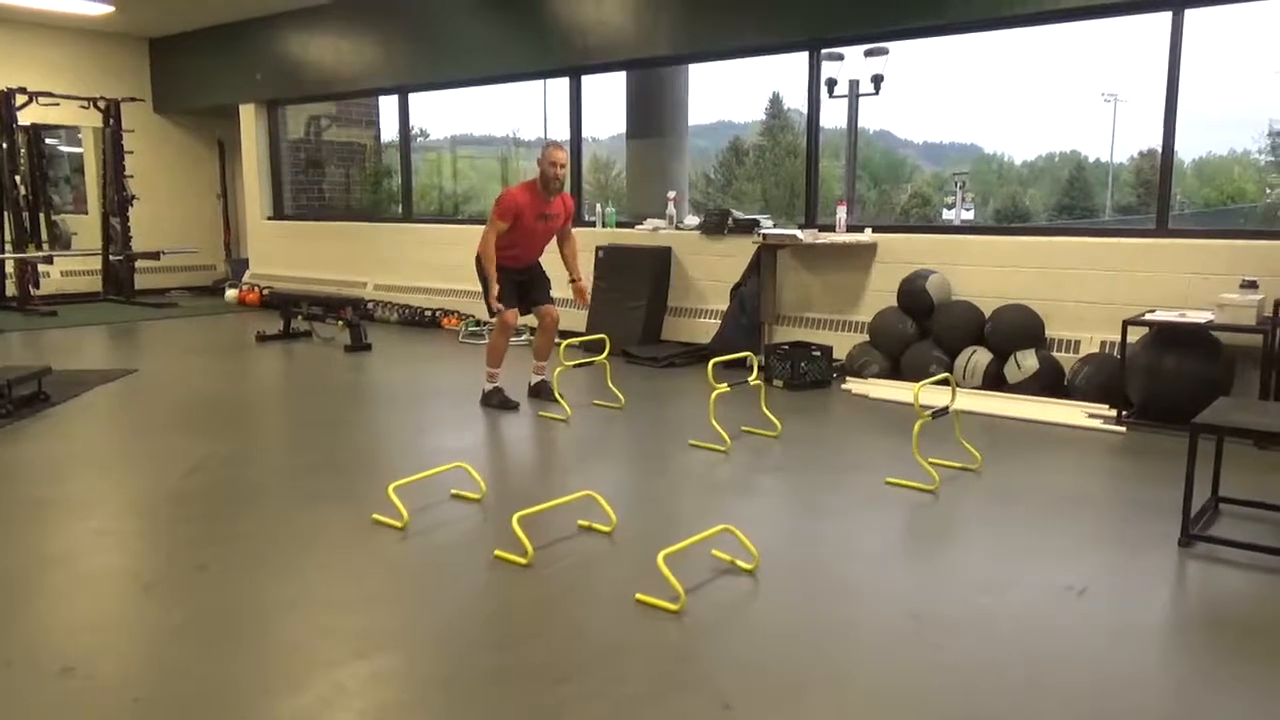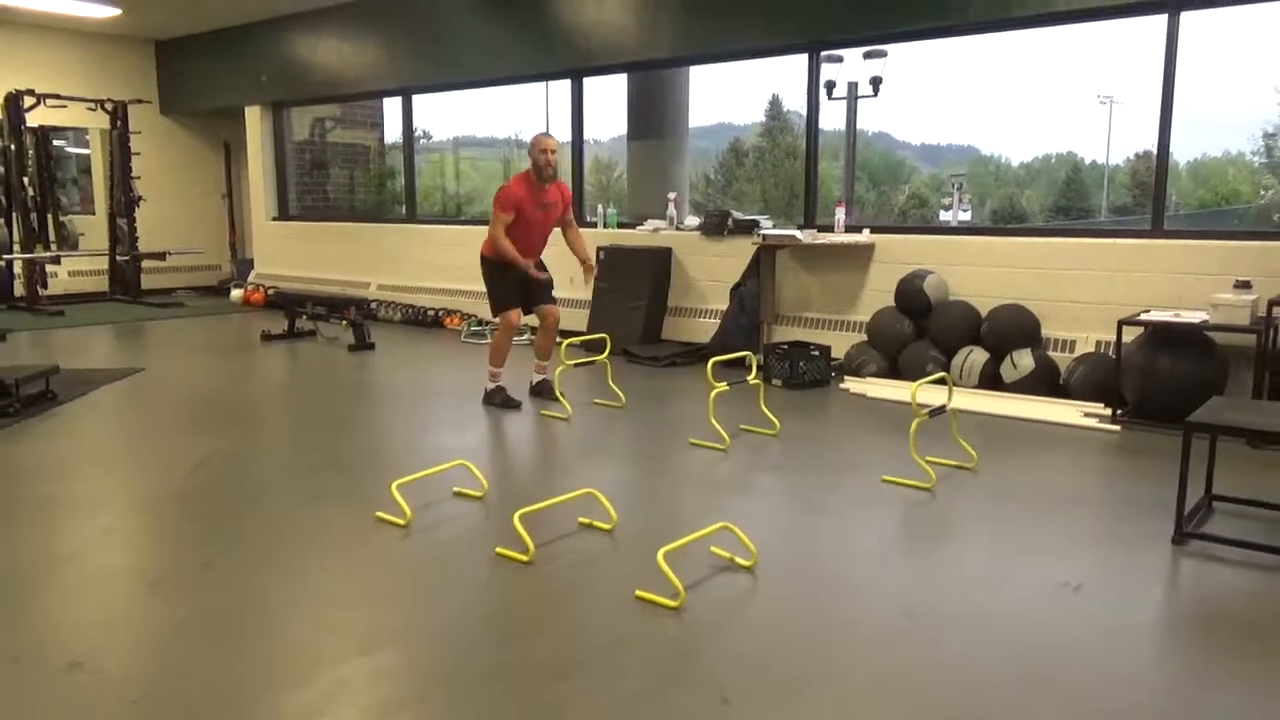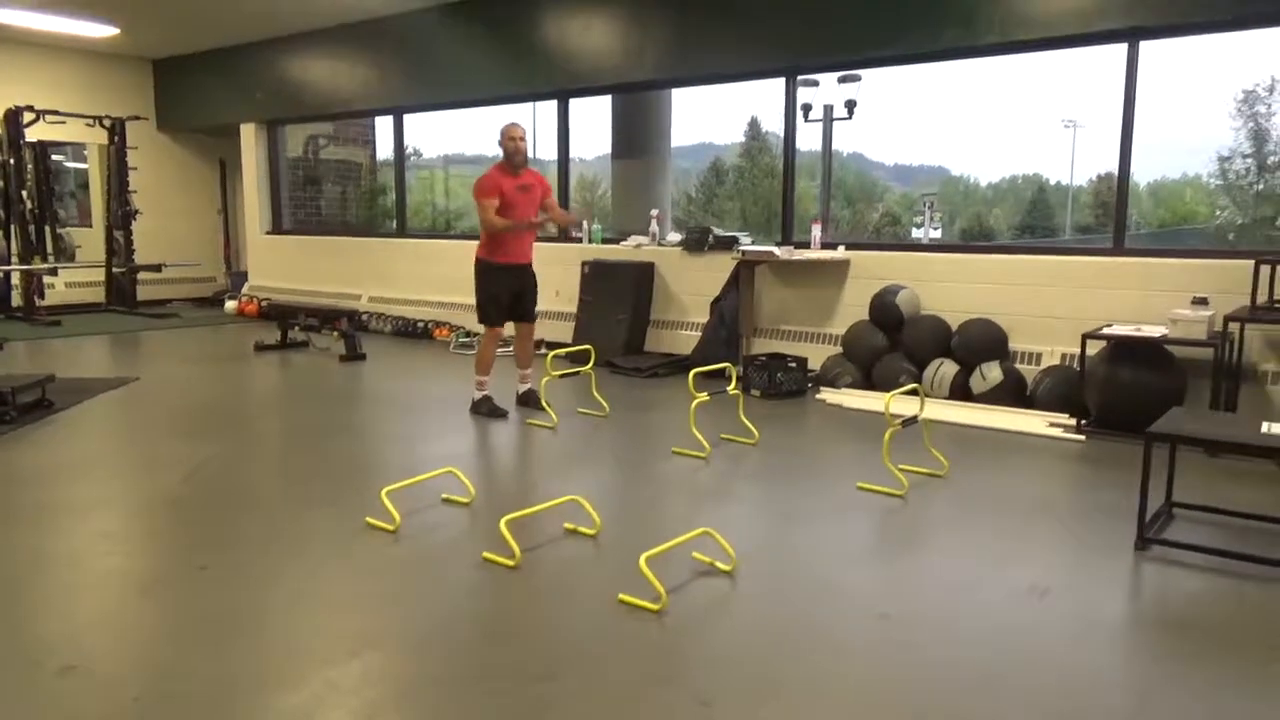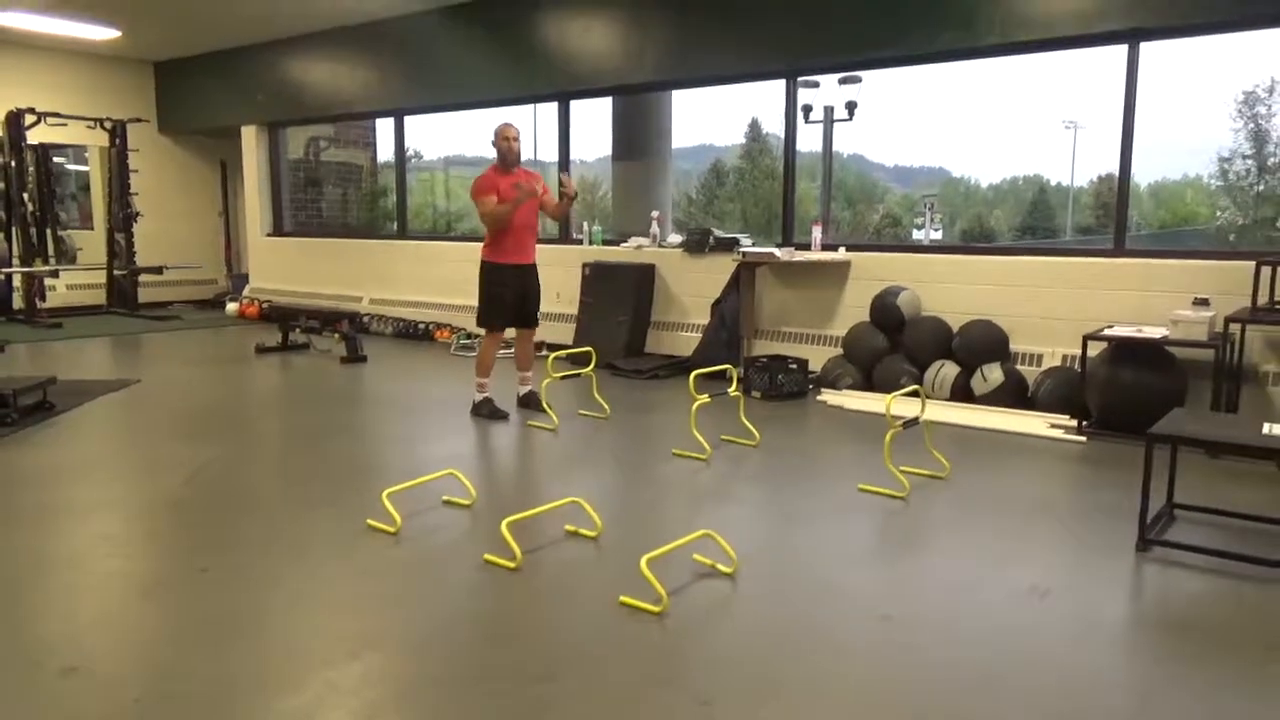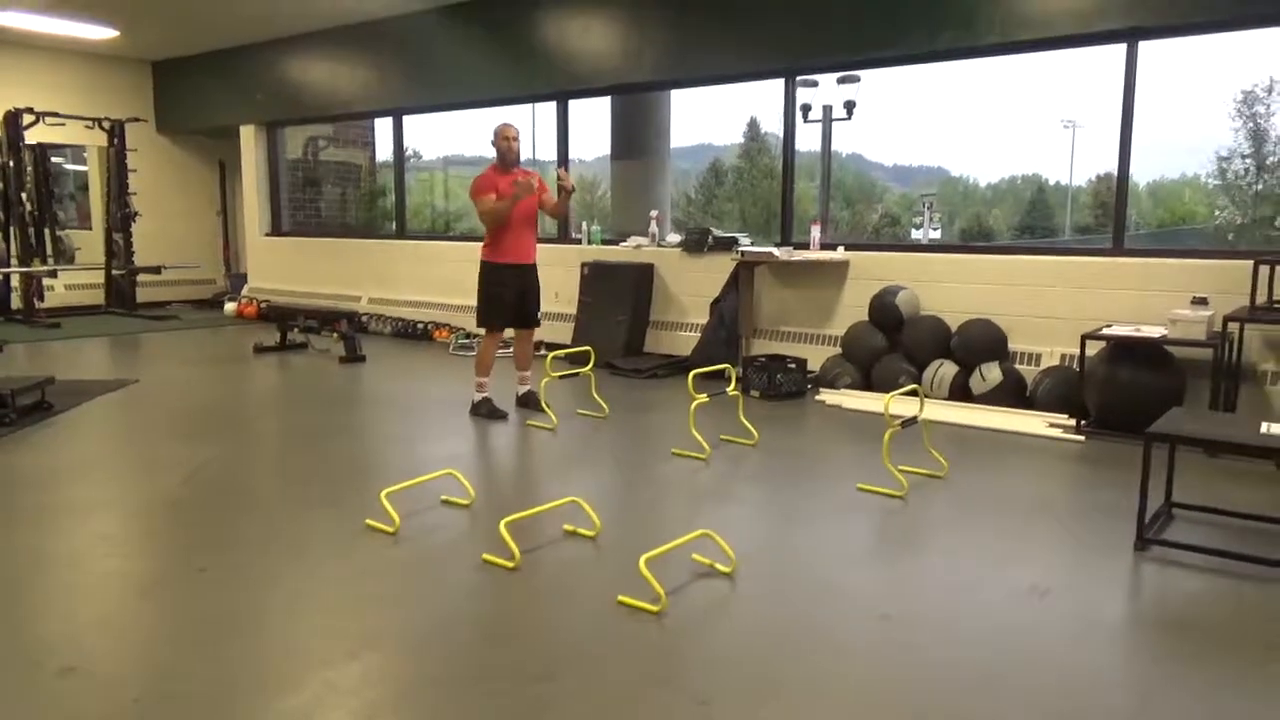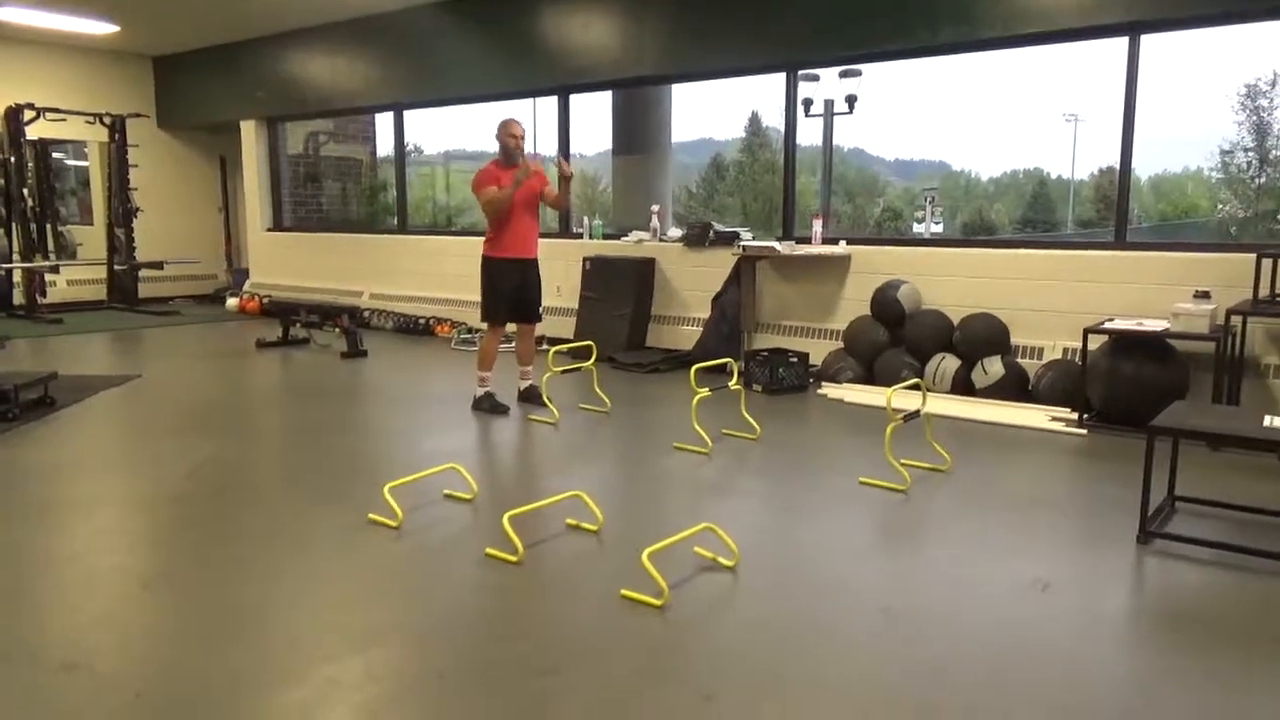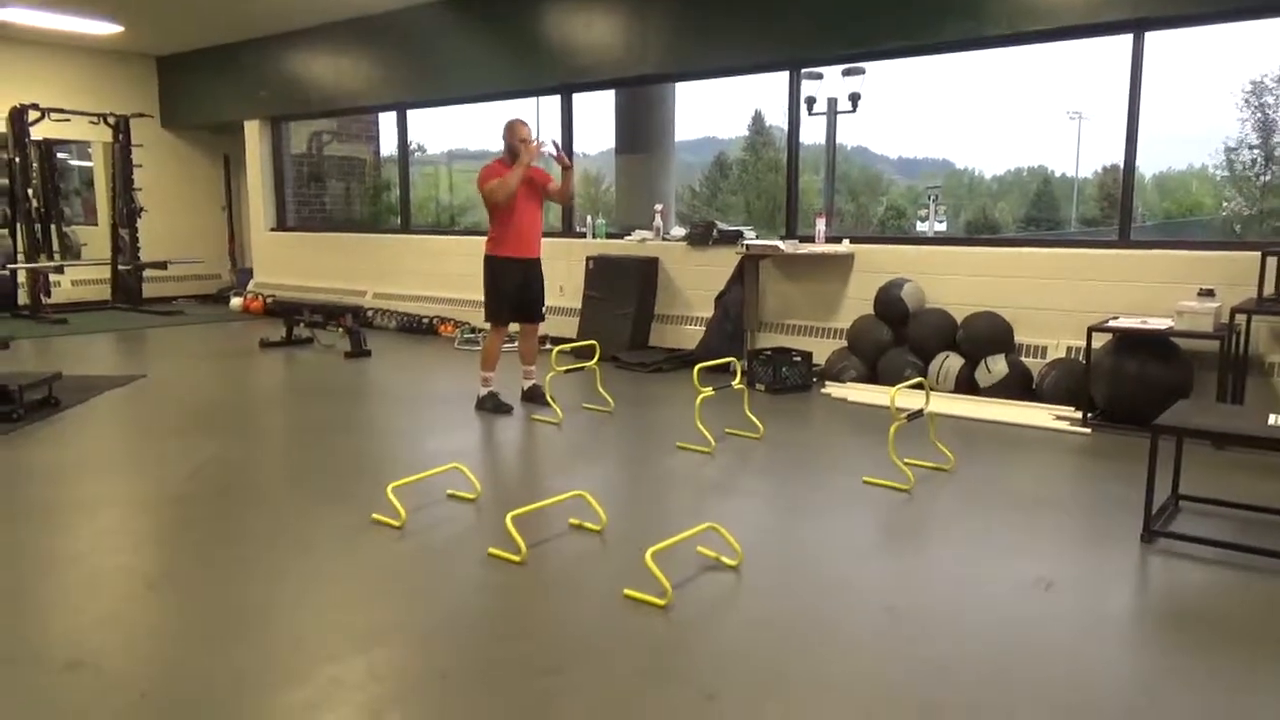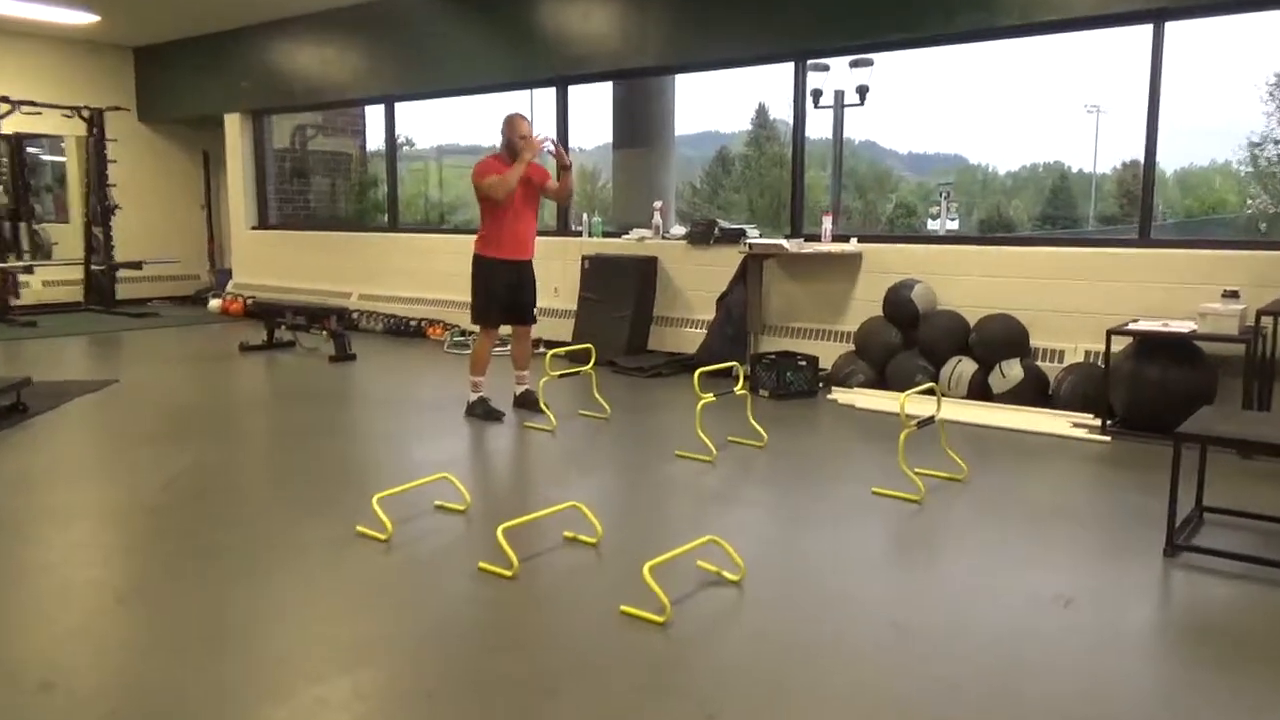
dt=0.2s
person 1, frame 1
left shoulder: (565, 204)
right shoulder: (515, 198)
left elbow: (566, 239)
right elbow: (488, 239)
left wrist: (576, 279)
right wrist: (492, 283)
left hip: (529, 265)
right hip: (498, 264)
left knee: (550, 318)
right knee: (508, 320)
left ankle: (538, 381)
right ankle: (490, 389)
person 1, frame 2
left shoulder: (562, 192)
right shoulder: (512, 191)
left elbow: (569, 227)
right elbow: (496, 235)
left wrist: (585, 259)
right wrist: (521, 264)
left hip: (533, 263)
right hip: (499, 262)
left knee: (551, 317)
right knee: (510, 321)
left ankle: (540, 380)
right ankle: (493, 387)
person 1, frame 3
left shoulder: (537, 179)
right shoulder: (490, 180)
left elbow: (554, 212)
right elbow: (488, 223)
left wrist: (570, 220)
right wrist: (522, 224)
left hip: (523, 265)
right hip: (493, 265)
left knee: (527, 328)
right knee: (494, 330)
left ankle: (524, 389)
right ankle: (480, 396)
person 1, frame 4
left shoulder: (533, 178)
right shoulder: (486, 181)
left elbow: (556, 215)
right elbow: (489, 220)
left wrist: (568, 199)
right wrist: (519, 200)
left hip: (527, 266)
right hip: (498, 267)
left knee: (527, 331)
right knee: (494, 333)
left ankle: (525, 391)
right ankle: (481, 398)
person 1, frame 5
left shoulder: (532, 179)
right shoulder: (485, 180)
left elbow: (557, 213)
right elbow: (488, 218)
left wrist: (566, 193)
right wrist: (516, 196)
left hip: (527, 266)
right hip: (497, 267)
left knee: (527, 331)
right knee: (494, 332)
left ankle: (524, 391)
right ankle: (480, 398)
person 1, frame 6
left shoulder: (535, 173)
right shoulder: (487, 174)
left elbow: (560, 205)
right elbow: (492, 208)
left wrist: (566, 180)
right wrist: (518, 179)
left hip: (529, 261)
right hip: (499, 261)
left knee: (528, 325)
right knee: (496, 327)
left ankle: (526, 385)
right ankle: (482, 393)
person 1, frame 7
left shoulder: (537, 173)
right shoulder: (491, 172)
left elbow: (565, 198)
right elbow: (499, 196)
left wrist: (566, 168)
right wrist: (522, 163)
left hip: (531, 261)
right hip: (501, 260)
left knee: (531, 325)
right knee: (499, 326)
left ankle: (530, 385)
right ankle: (486, 392)
person 1, frame 8
left shoulder: (536, 170)
right shoulder: (487, 167)
left elbow: (561, 192)
right elbow: (498, 191)
left wrist: (565, 167)
right wrist: (522, 161)
left hip: (522, 262)
right hip: (492, 260)
left knee: (523, 327)
right knee: (489, 330)
left ankle: (523, 391)
right ankle: (476, 398)
